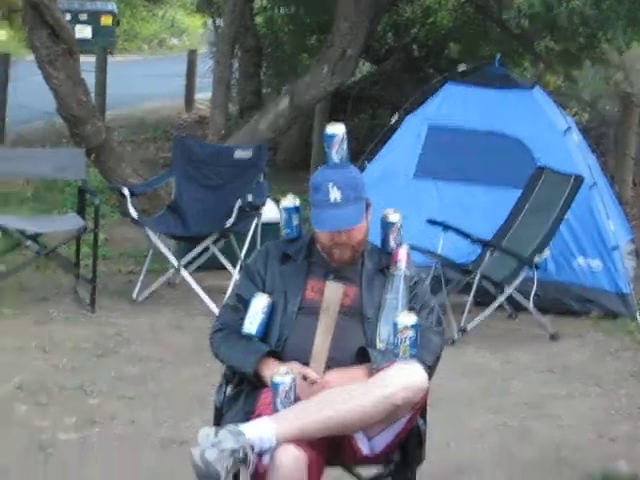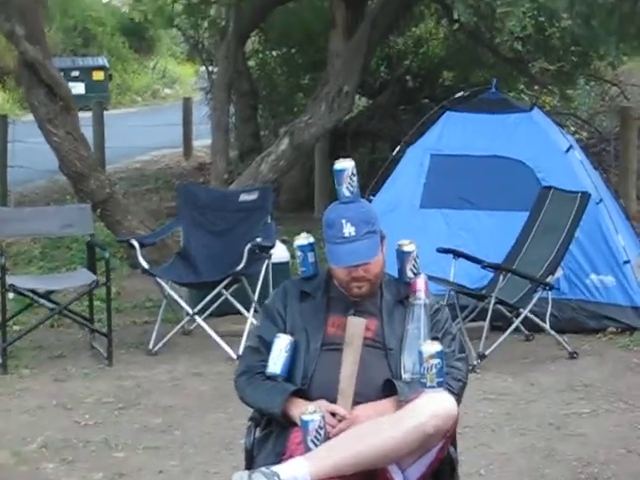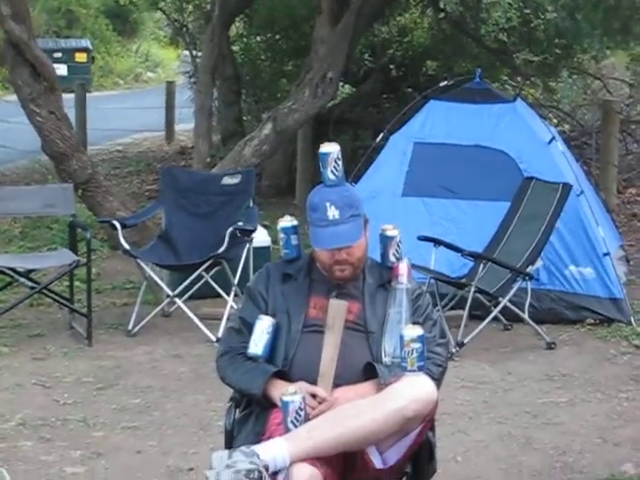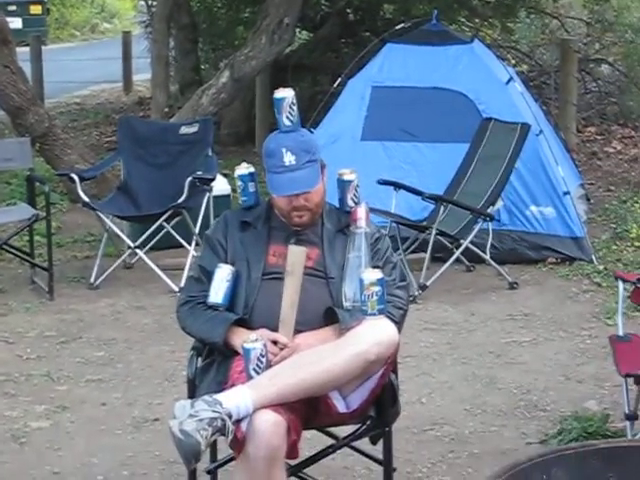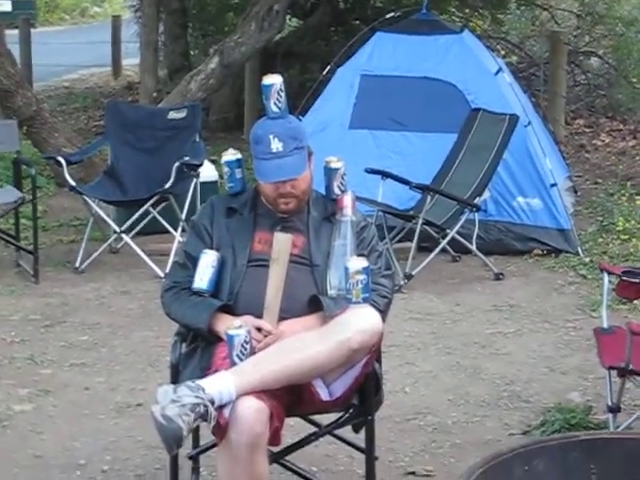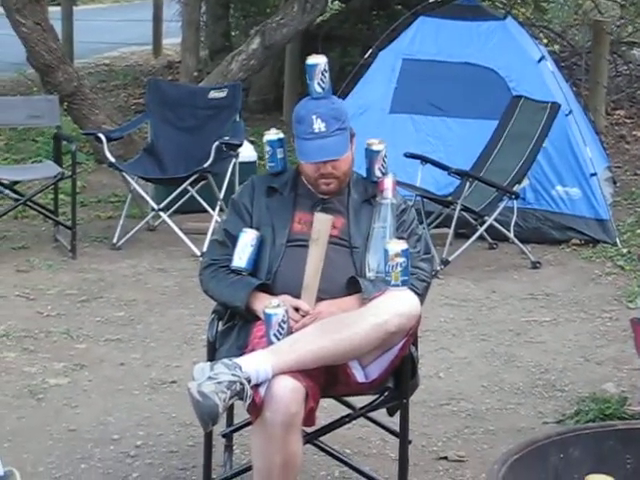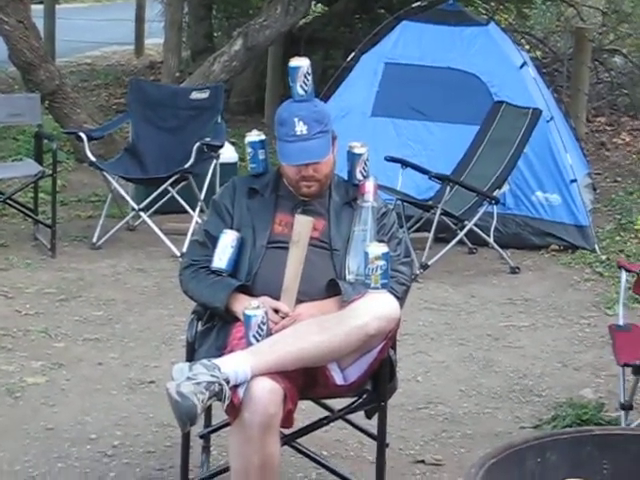
dt=0.7s
person 1, frame 1
right shoulder: (274, 258)
left elbow: (428, 345)
right elbow: (226, 332)
left wrist: (356, 377)
right wrist: (270, 368)
left hip: (363, 410)
right hip: (287, 402)
left knee: (412, 378)
left ankle: (246, 437)
person 1, frame 2
right shoulder: (292, 298)
left elbow: (453, 374)
right elbow: (250, 374)
left wrist: (384, 410)
right wrist: (298, 407)
left hip: (396, 440)
left knee: (442, 407)
person 1, frame 3
right shoulder: (275, 280)
left elbow: (433, 359)
right elbow: (231, 355)
left wrist: (362, 393)
right wrist: (279, 389)
left hip: (375, 427)
left knee: (421, 390)
person 1, frame 4
right shoulder: (234, 228)
left elbow: (392, 303)
right elbow: (191, 305)
left wrist: (322, 340)
right wrist: (241, 337)
left hip: (339, 374)
right hip: (260, 367)
left knee: (381, 335)
right knee: (264, 430)
left ankle: (223, 406)
person 1, frame 5
right shoulder: (220, 215)
left elbow: (378, 292)
right elbow: (176, 291)
left wrist: (307, 326)
right wrist: (224, 323)
left hip: (322, 363)
right hip: (244, 355)
left knee: (365, 323)
right knee: (246, 418)
left ankle: (206, 393)
person 1, frame 6
right shoulder: (260, 194)
left elbow: (416, 276)
right elbow: (214, 269)
left wrist: (347, 308)
right wrist: (261, 301)
left hip: (360, 345)
right hip: (278, 335)
left knee: (404, 306)
right knee: (281, 396)
left ankle: (242, 371)
person 1, frame 7
right shoulder: (241, 195)
left elbow: (397, 280)
right elbow: (194, 270)
left wrist: (325, 309)
right wrist: (240, 302)
left hip: (339, 348)
right hip: (257, 336)
left knee: (383, 309)
right knee: (261, 397)
left ankle: (221, 373)
